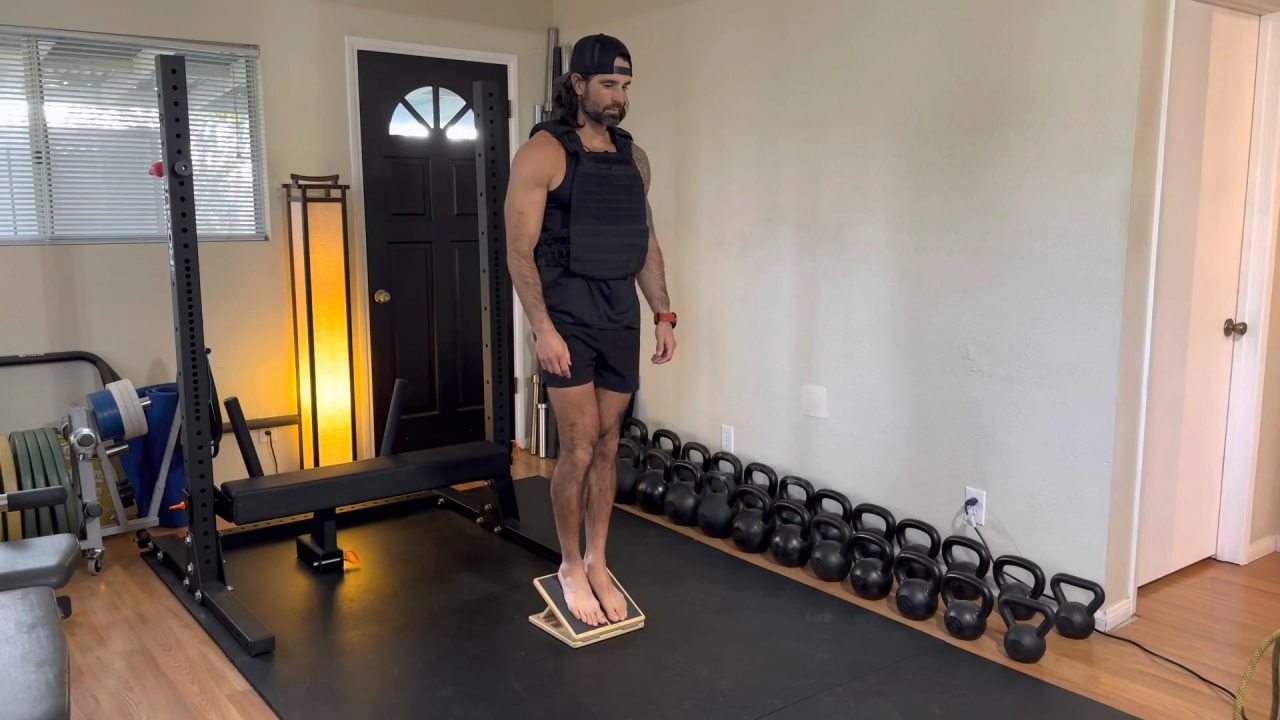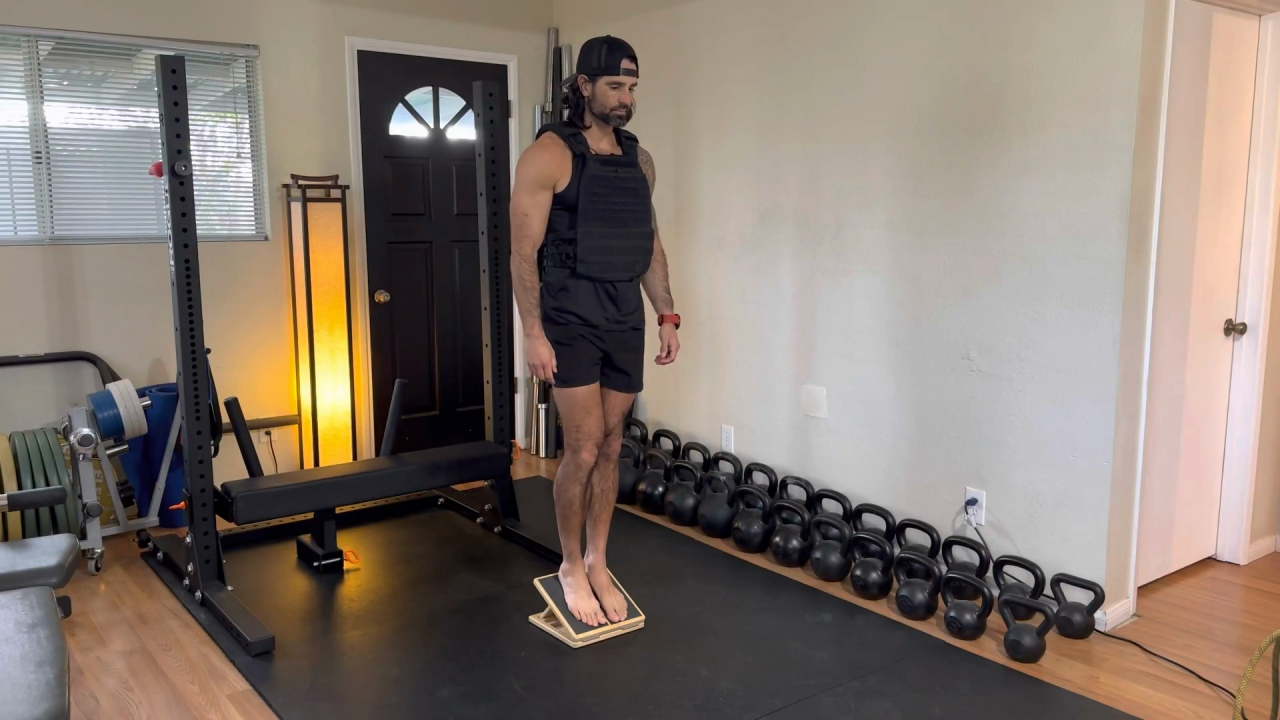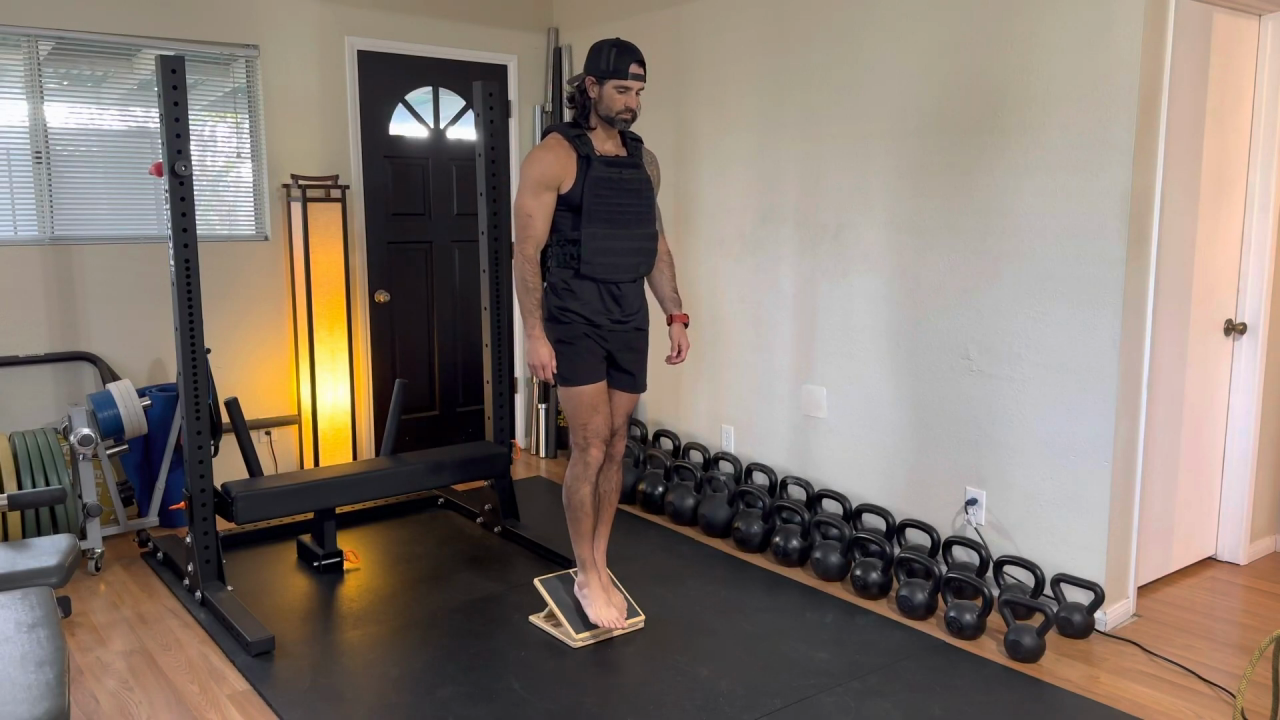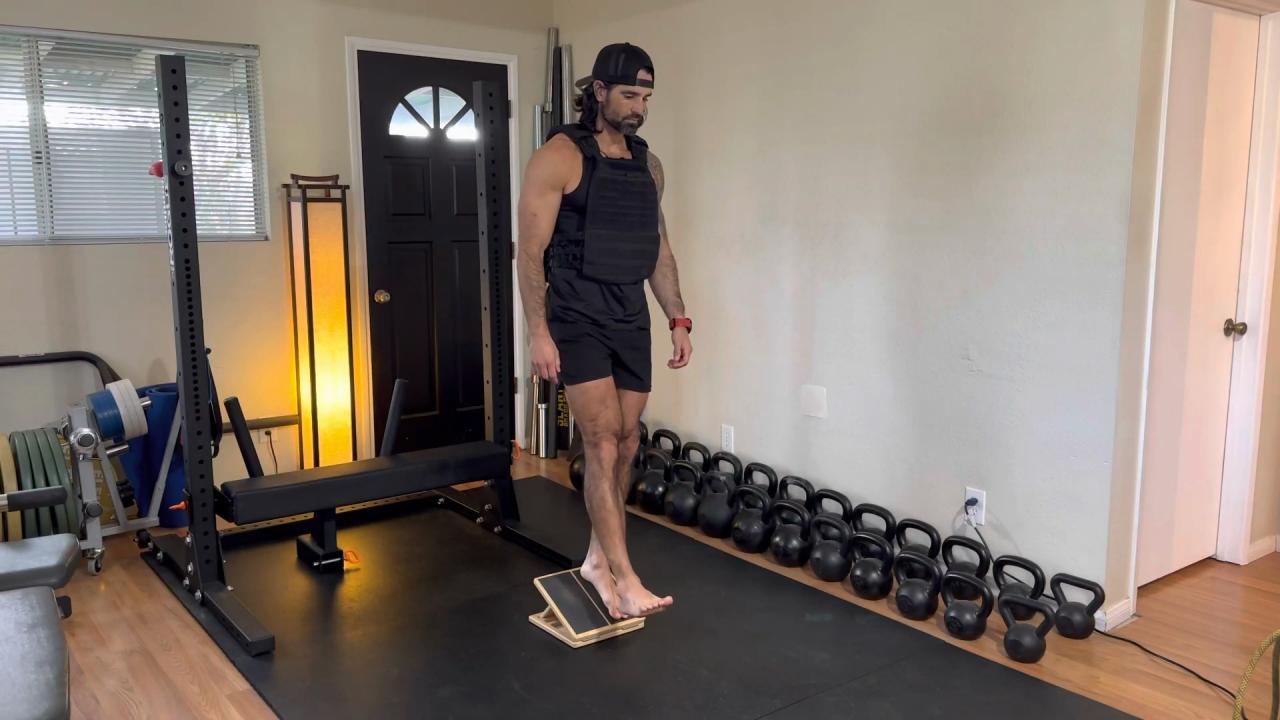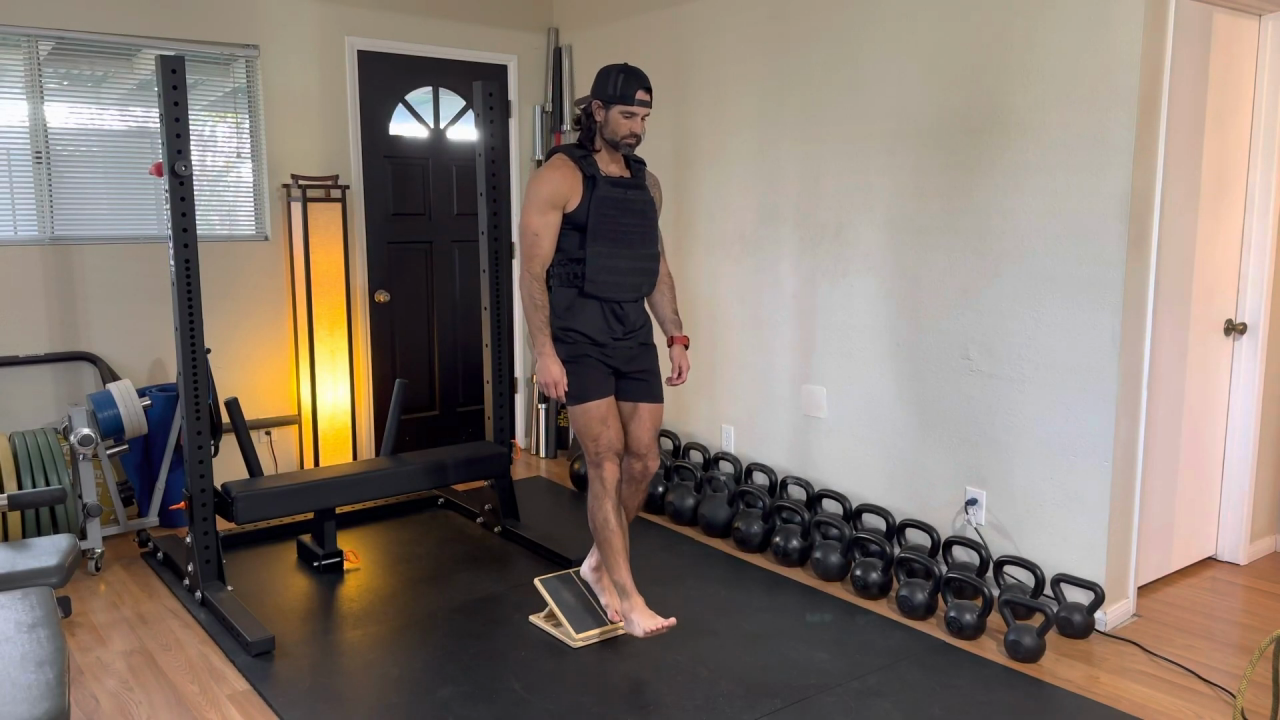
dt=0.7s
person 1, frame 1
left shoulder: (633, 158)
right shoulder: (543, 153)
left elbow: (646, 242)
right elbow: (521, 250)
left wrist: (663, 313)
right wrist: (543, 327)
left hip: (620, 320)
right hip: (569, 321)
left knee: (606, 446)
right knee: (578, 450)
left ankle: (597, 563)
right ankle: (570, 566)
person 1, frame 2
left shoulder: (639, 159)
right shoulder: (549, 155)
right elbow: (525, 252)
left wrist: (667, 315)
right wrist: (534, 333)
left hip: (625, 320)
right hip: (572, 321)
left knee: (610, 449)
right knee: (583, 451)
left ankle: (597, 565)
right ankle: (570, 566)
person 1, frame 3
left shoulder: (644, 160)
right shoulder: (554, 155)
left elbow: (656, 244)
right elbow: (528, 251)
left wrist: (675, 315)
right wrist: (535, 333)
left hip: (628, 319)
right hip: (575, 320)
left knee: (615, 448)
right knee: (589, 450)
left ankle: (600, 564)
right ankle: (586, 576)
person 1, frame 4
left shoulder: (648, 164)
right shoulder: (560, 157)
left elbow: (658, 249)
right elbow: (530, 252)
left wrist: (679, 319)
right wrist: (538, 333)
left hip: (630, 320)
right hip: (577, 319)
left knee: (625, 447)
right knee: (603, 446)
left ankle: (598, 560)
right ankle: (625, 577)
person 1, frame 5
left shoulder: (647, 183)
right shoulder: (560, 176)
right elbow: (533, 272)
left wrist: (676, 337)
right wrist: (544, 351)
left hip: (634, 338)
right hip: (579, 340)
left knee: (643, 464)
right knee: (607, 465)
left ankle: (600, 564)
right ankle: (631, 600)
